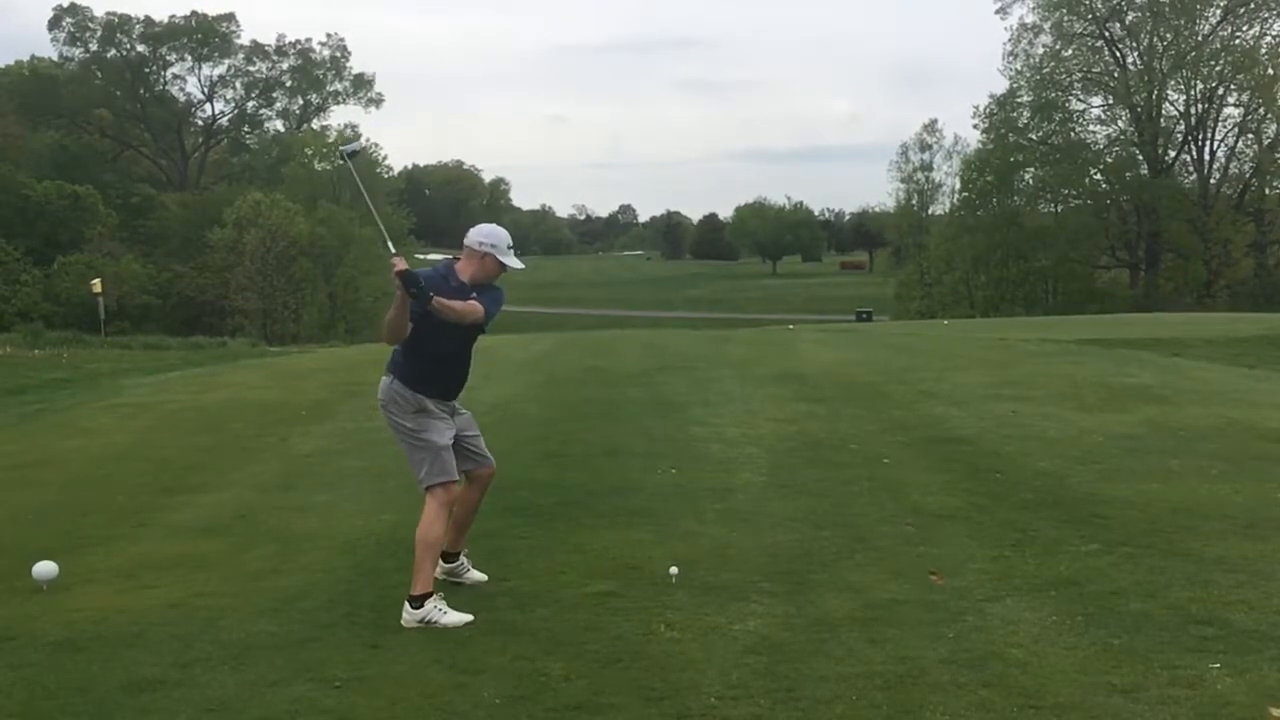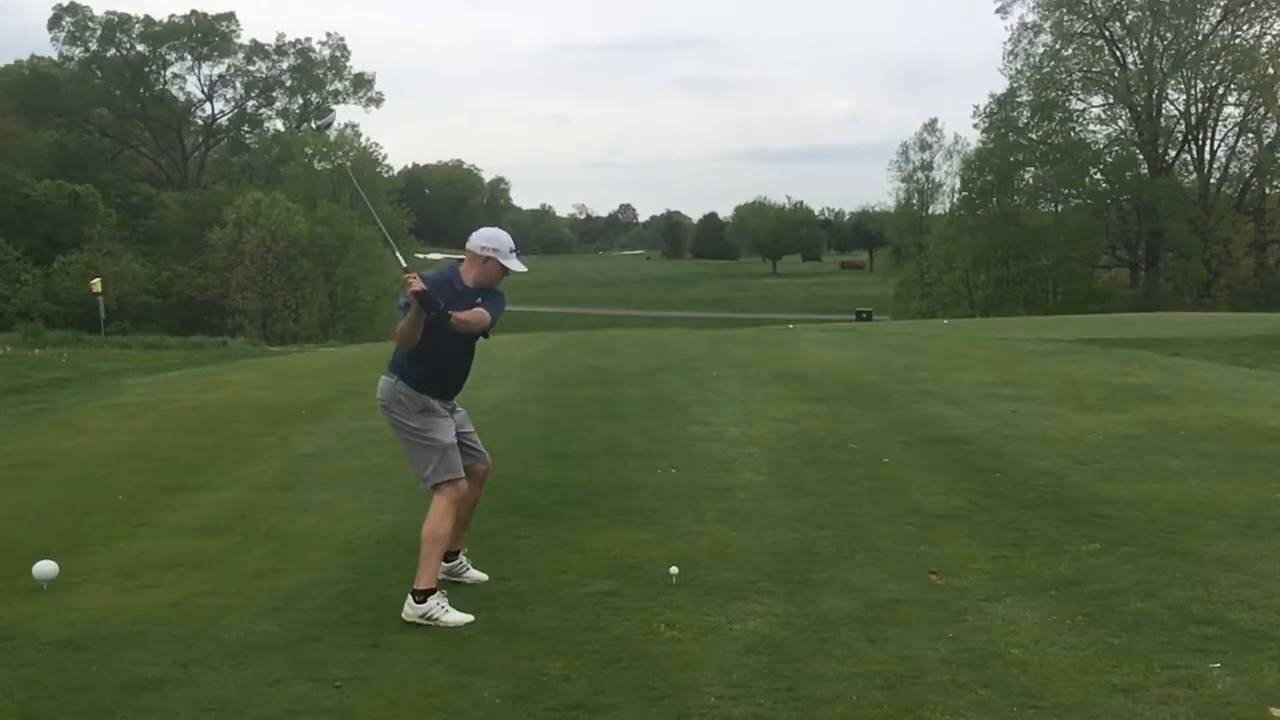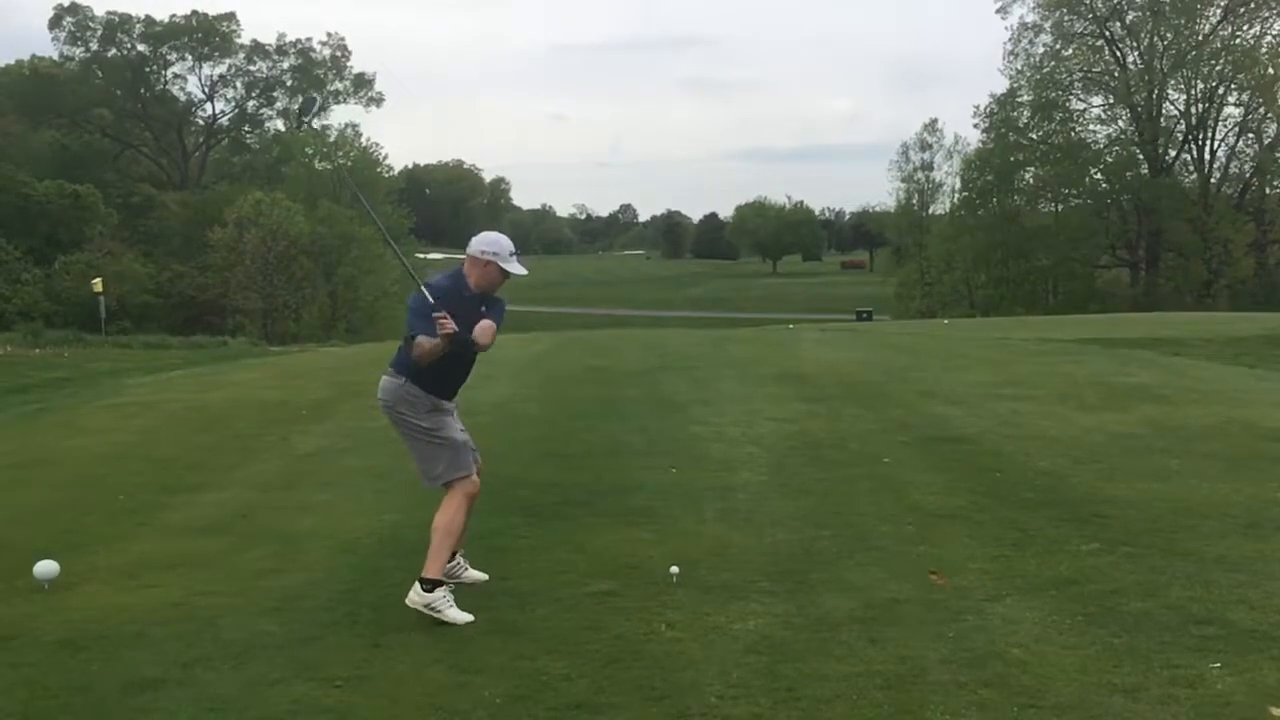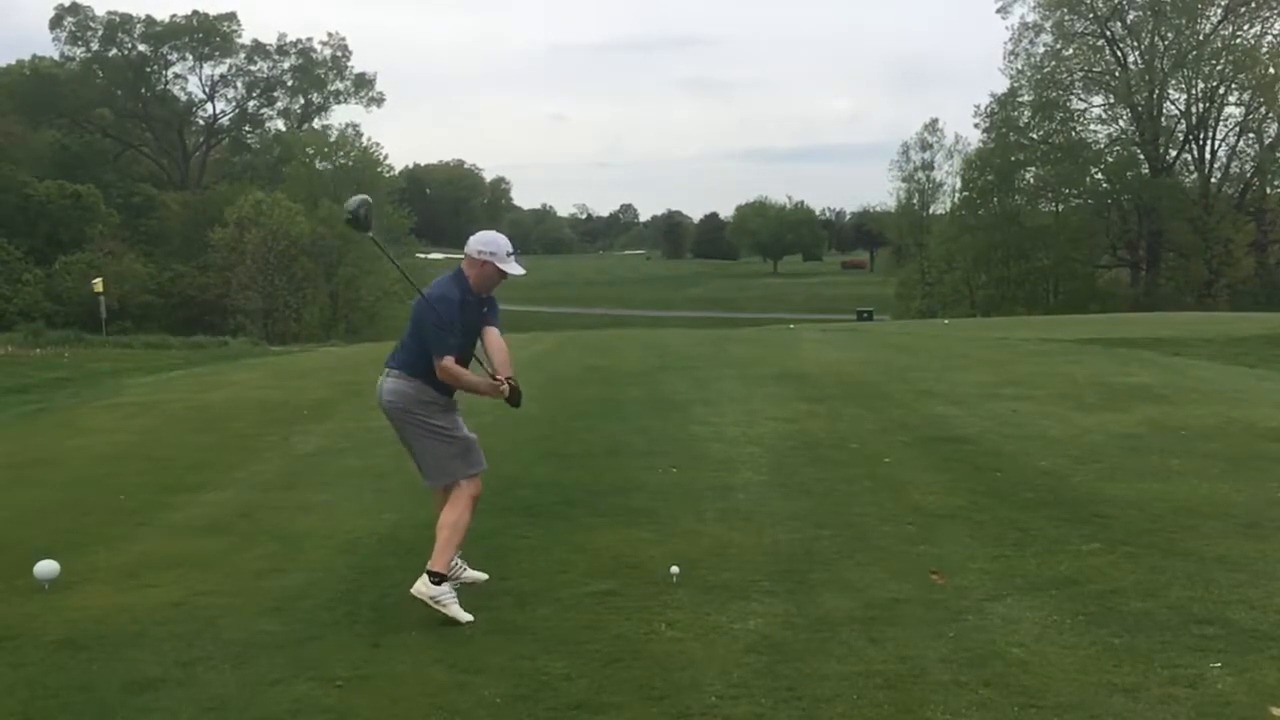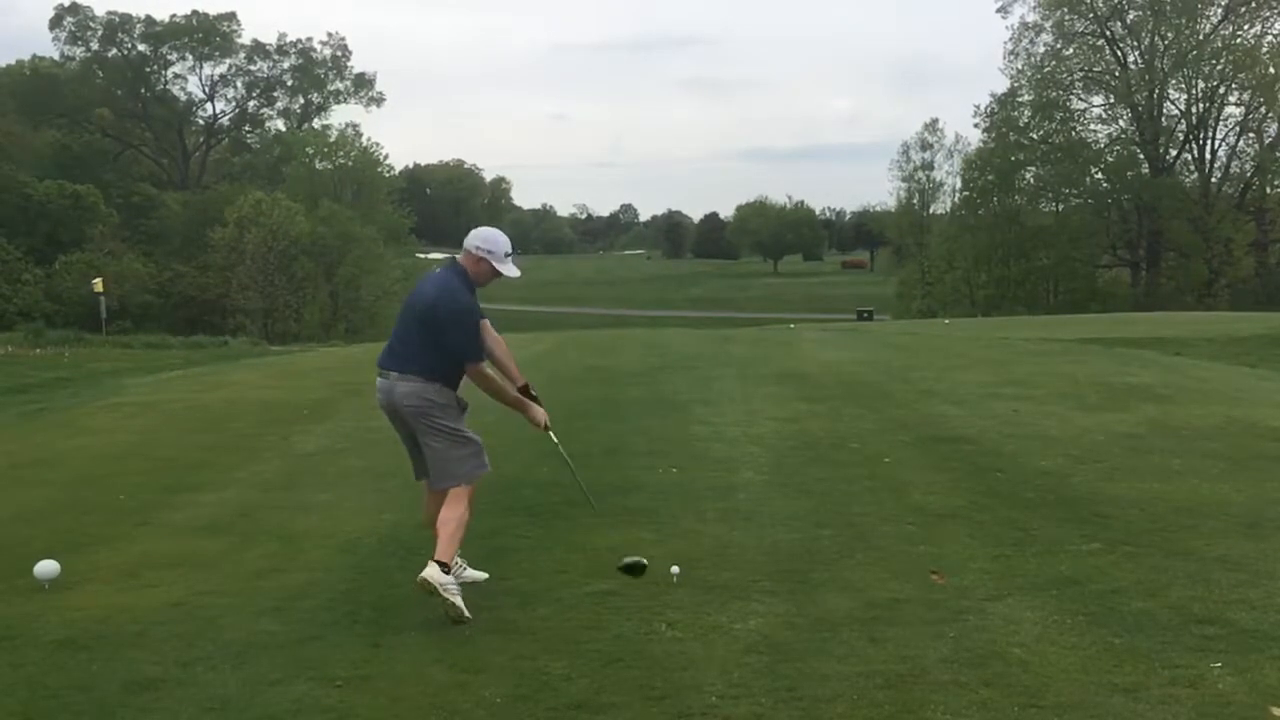
dt=0.4s
person 1, frame 1
left shoulder: (490, 293)
right shoulder: (426, 280)
left elbow: (468, 314)
right elbow: (392, 337)
left wrist: (428, 299)
right wrist: (404, 292)
left hip: (444, 398)
right hip: (409, 397)
left knee: (482, 471)
right knee: (444, 490)
left ankle: (450, 558)
right ankle: (419, 602)
person 1, frame 2
left shoulder: (492, 297)
right shoulder: (431, 284)
left elbow: (476, 322)
right elbow: (403, 342)
left wrist: (444, 314)
right wrist: (417, 307)
left hip: (441, 397)
right hip: (409, 396)
left knee: (478, 468)
right knee: (451, 488)
left ankle: (450, 558)
right ankle: (423, 598)
person 1, frame 3
left shoulder: (492, 303)
right shoulder: (434, 293)
left elbow: (485, 335)
right elbow: (419, 353)
left wrist: (466, 341)
right wrist: (443, 342)
left hip: (434, 397)
right hip: (411, 395)
left knee: (469, 468)
right knee: (464, 484)
left ankle: (448, 560)
right ankle: (429, 588)
person 1, frame 4
left shoulder: (484, 301)
right shoulder: (442, 299)
left elbow: (494, 340)
right elbow: (445, 369)
left wrist: (505, 377)
right wrist: (487, 388)
left hip: (406, 391)
right hip: (417, 394)
left knee: (450, 476)
right knee: (467, 484)
left ankle: (446, 561)
right ankle: (435, 580)
person 1, frame 5
left shoulder: (449, 279)
right shoulder: (455, 300)
left elbow: (488, 335)
right elbow: (478, 373)
left wrist: (524, 387)
right wrist: (524, 407)
left hip: (392, 386)
right hip: (425, 393)
left knee: (437, 477)
right knee: (461, 484)
left ankle: (446, 559)
right ankle: (441, 568)
